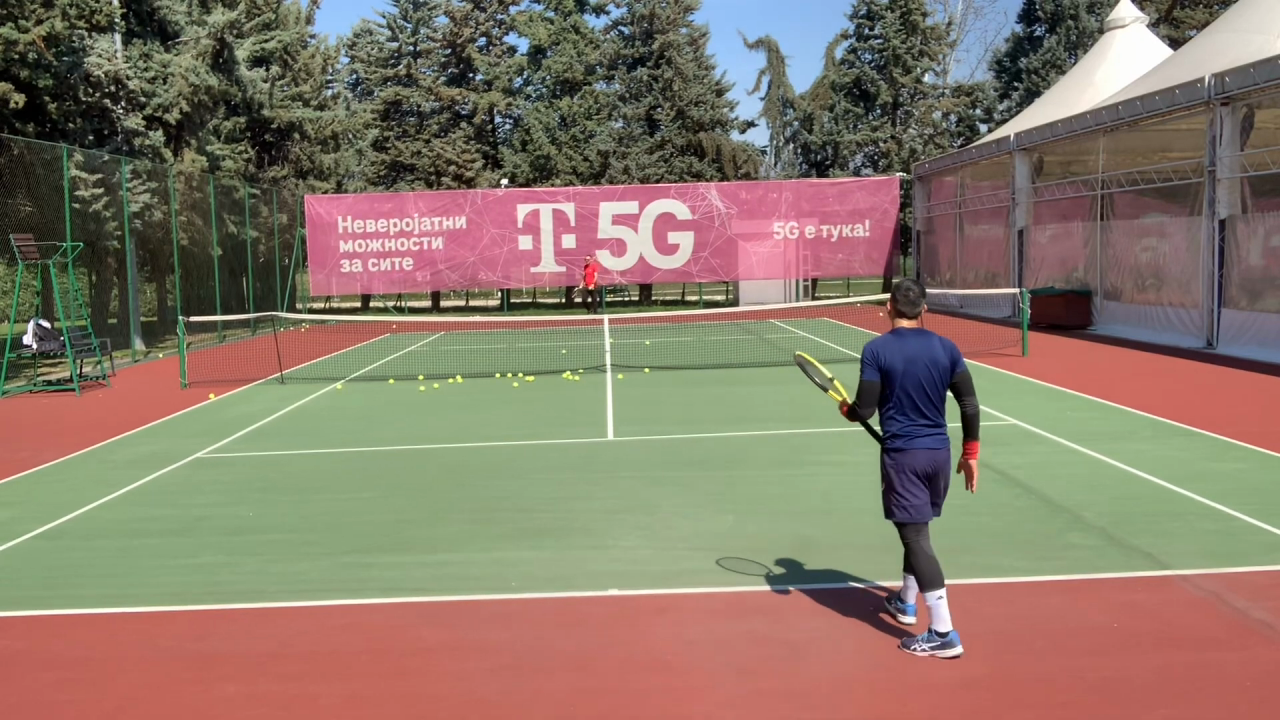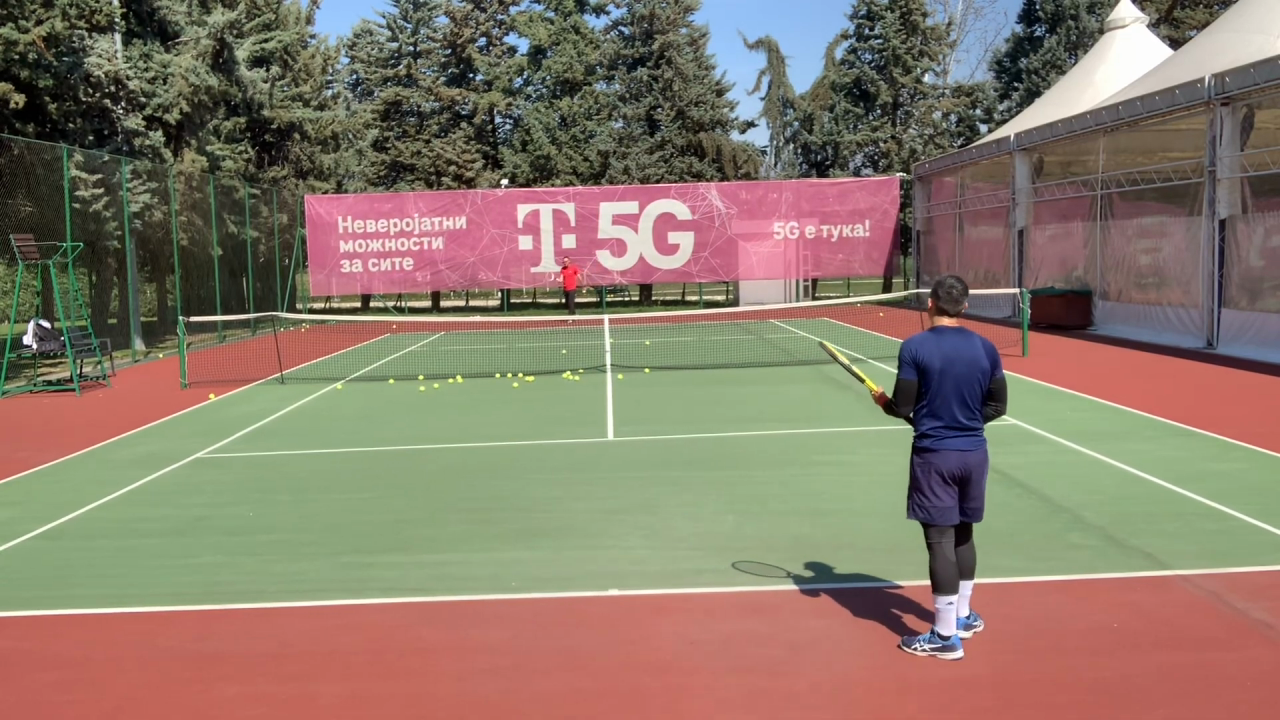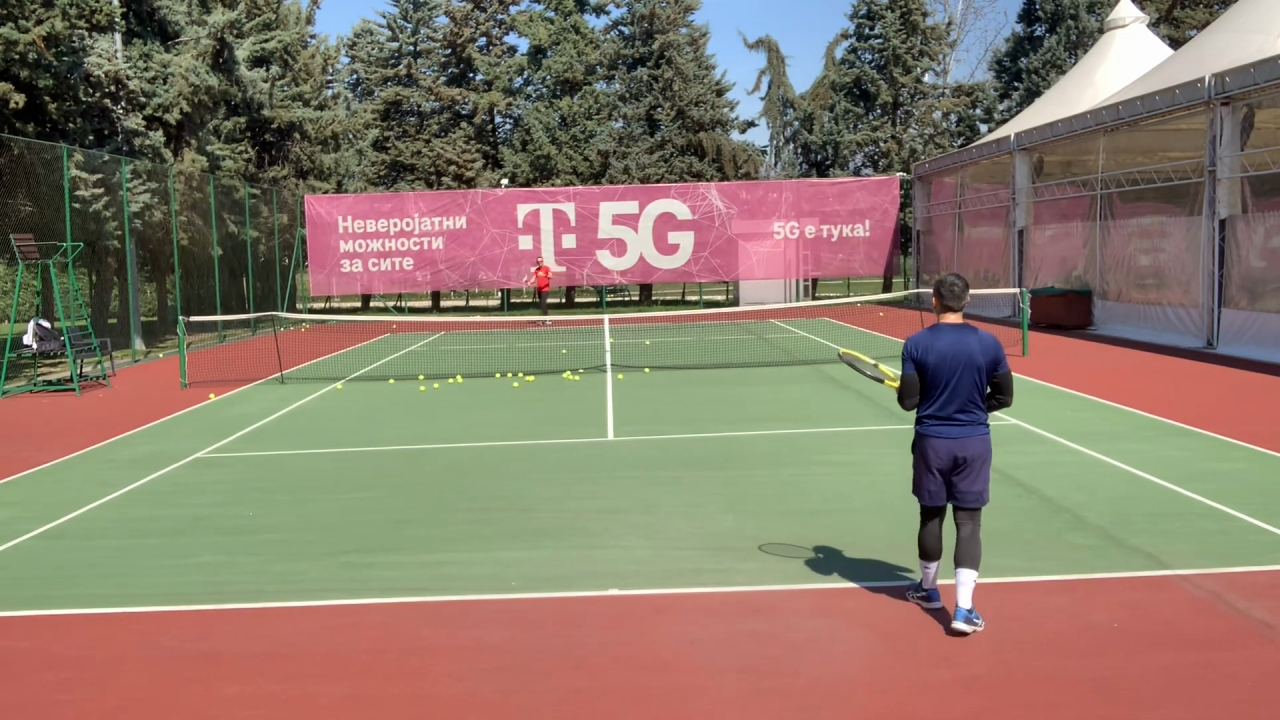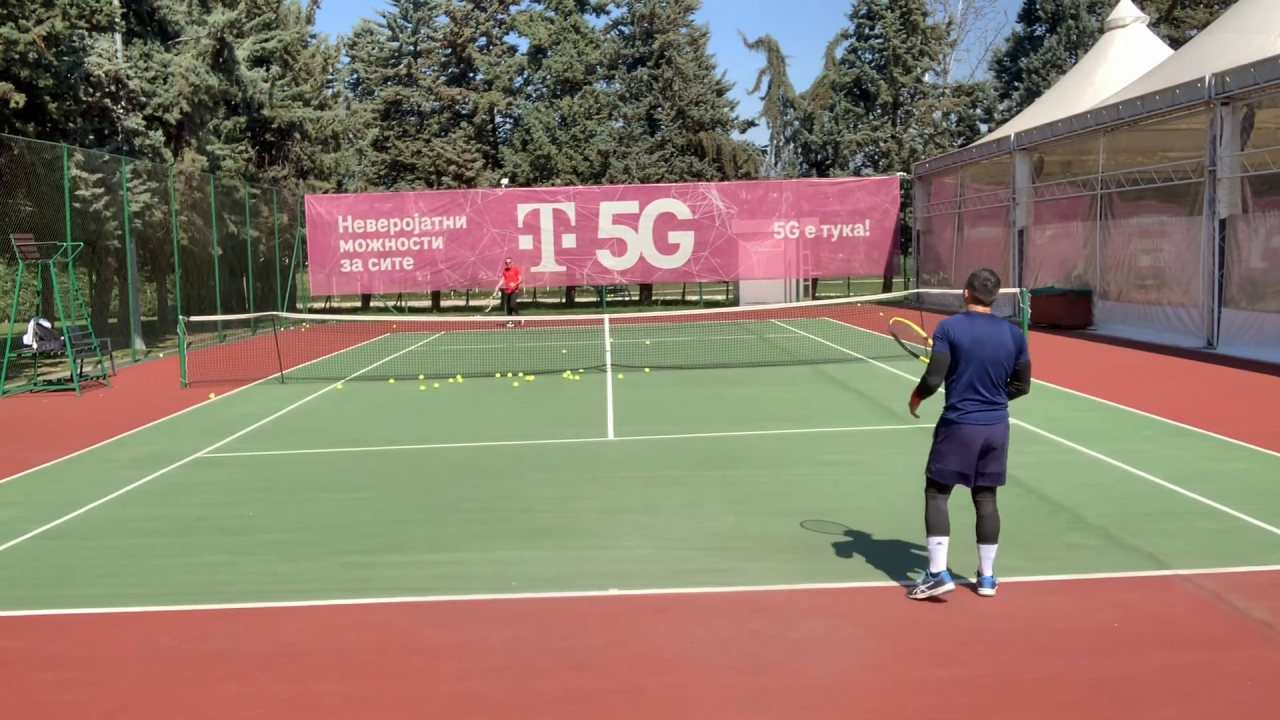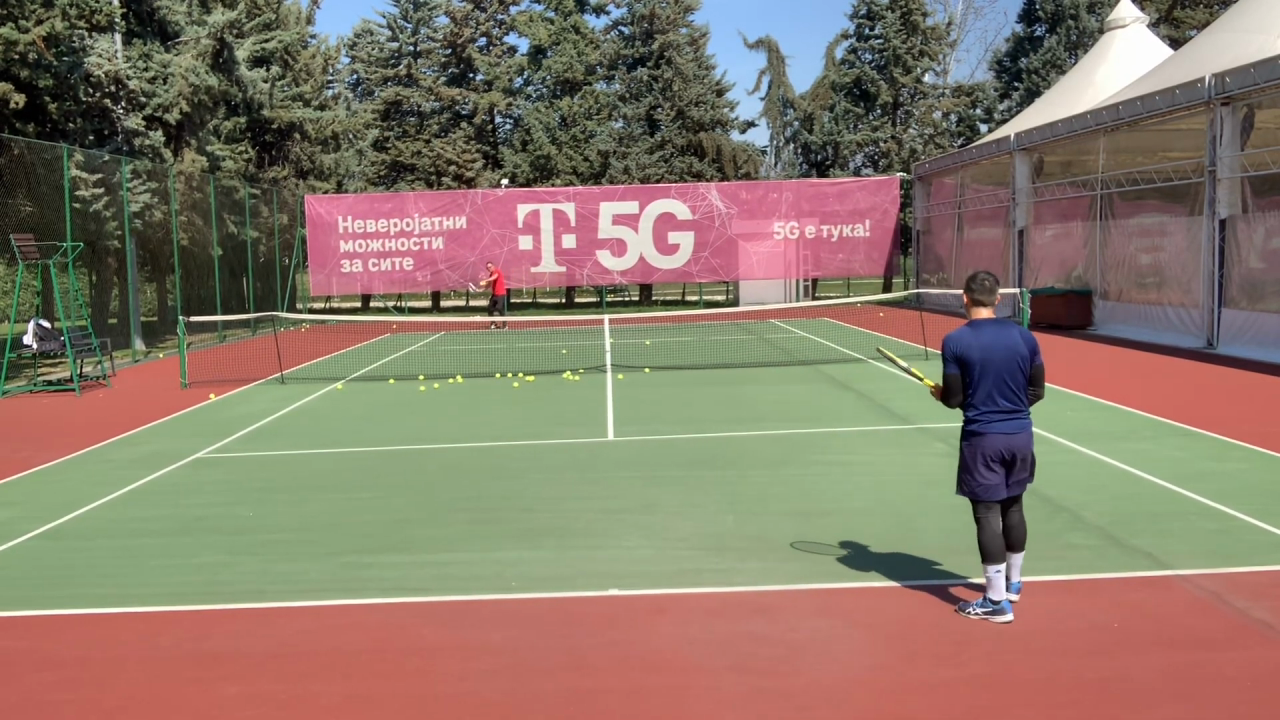
dt=1s
person 1, frame 1
left shoulder: (876, 350)
right shoulder: (946, 348)
left elbow: (864, 410)
right elbow: (970, 405)
left wrist: (846, 410)
right wrist: (970, 452)
left hip: (903, 454)
right hip: (939, 451)
left knee: (914, 536)
right knee: (917, 527)
left ankle: (943, 633)
right ankle: (906, 602)
person 1, frame 2
left shoulder: (914, 347)
right shoulder: (986, 348)
left elbow: (902, 407)
right elbow: (998, 406)
left wrist: (883, 401)
left hip: (934, 455)
right hip: (974, 453)
left knee: (940, 541)
right knee: (963, 534)
left ankle: (945, 636)
right ankle: (963, 616)
person 1, frame 3
left shoulder: (916, 344)
right shoulder: (989, 343)
left elbow: (908, 401)
right elbow: (1004, 397)
left wrist: (900, 392)
left hip: (931, 442)
right hip: (974, 443)
left knee: (930, 516)
right knee: (968, 525)
left ankle: (928, 590)
right ankle: (964, 609)
person 1, frame 4
left shoulder: (949, 328)
right shoulder: (1014, 334)
left elbow: (933, 379)
right elbow: (1022, 385)
left wrist: (916, 396)
left hip: (958, 426)
right hip: (996, 427)
left knee: (937, 494)
right knee: (986, 499)
left ankle: (937, 573)
right ankle: (987, 577)
person 1, frame 5
left shoulder: (955, 341)
right shoulder: (1024, 336)
left elbow: (953, 399)
right elbow: (1038, 390)
left wrist: (938, 392)
left hip: (981, 439)
right hip: (1021, 435)
left knee: (987, 515)
right knee: (1012, 508)
left ankle: (996, 601)
right ankle: (1013, 582)
